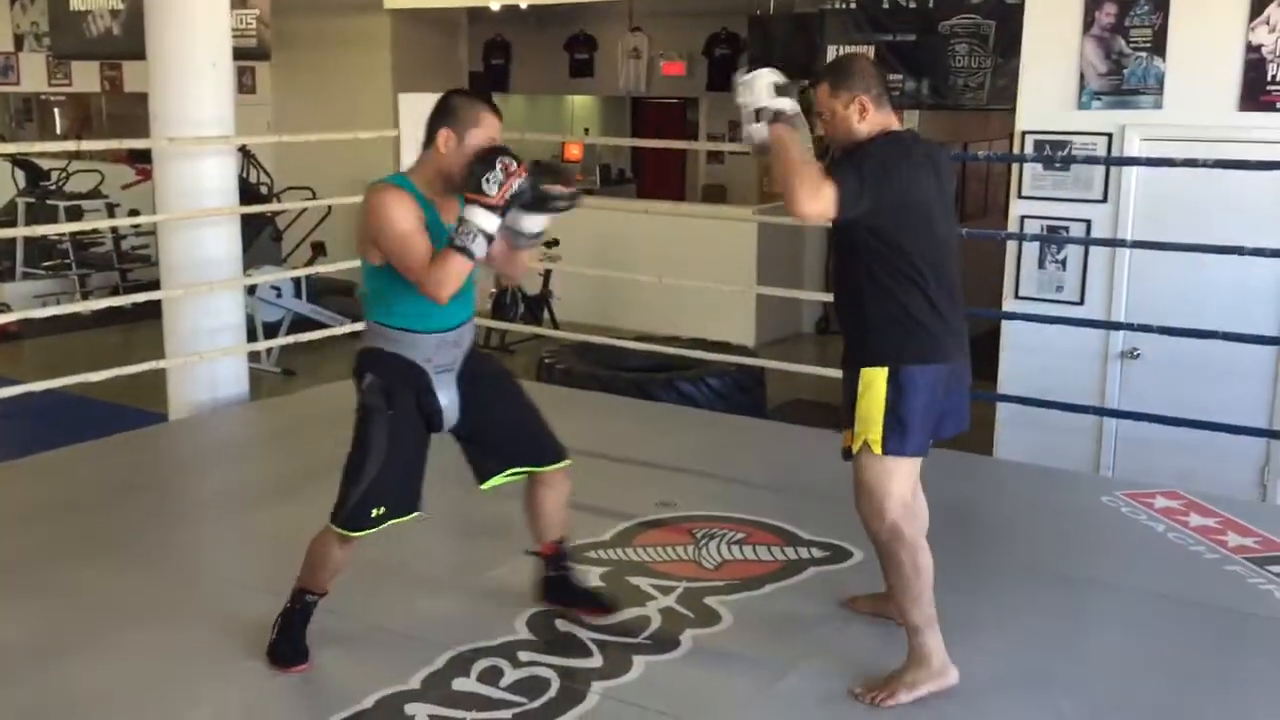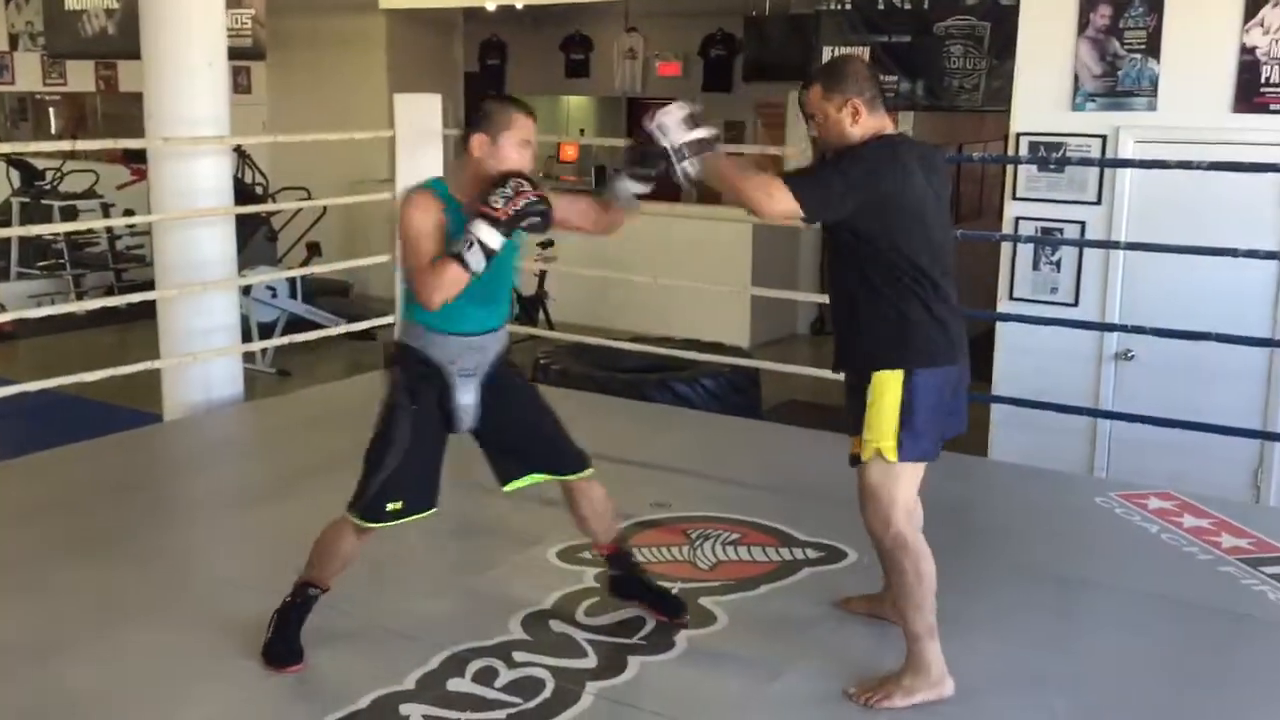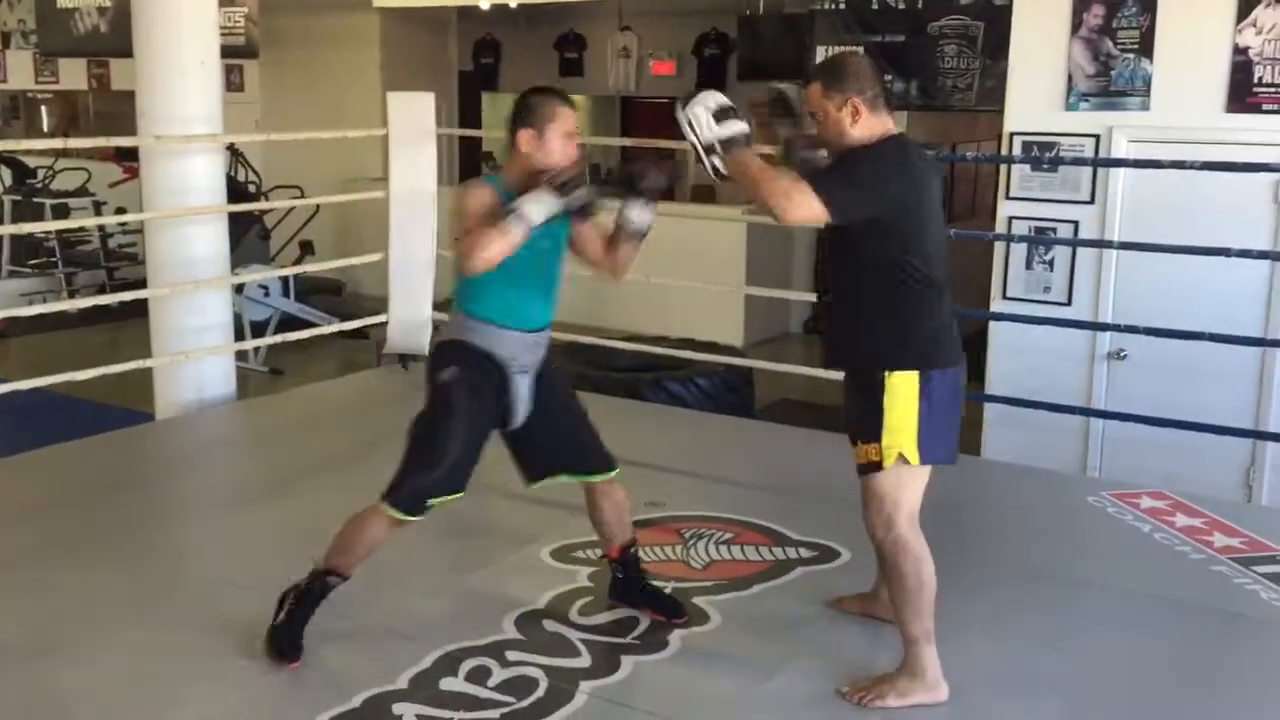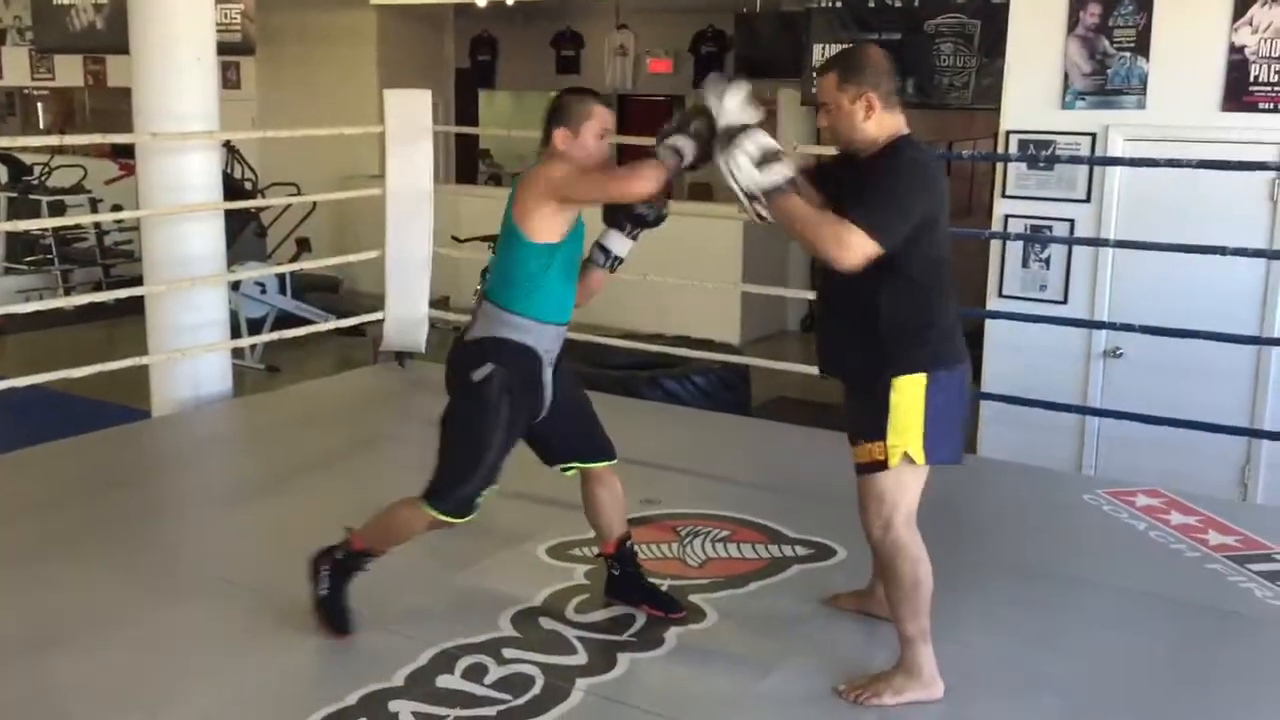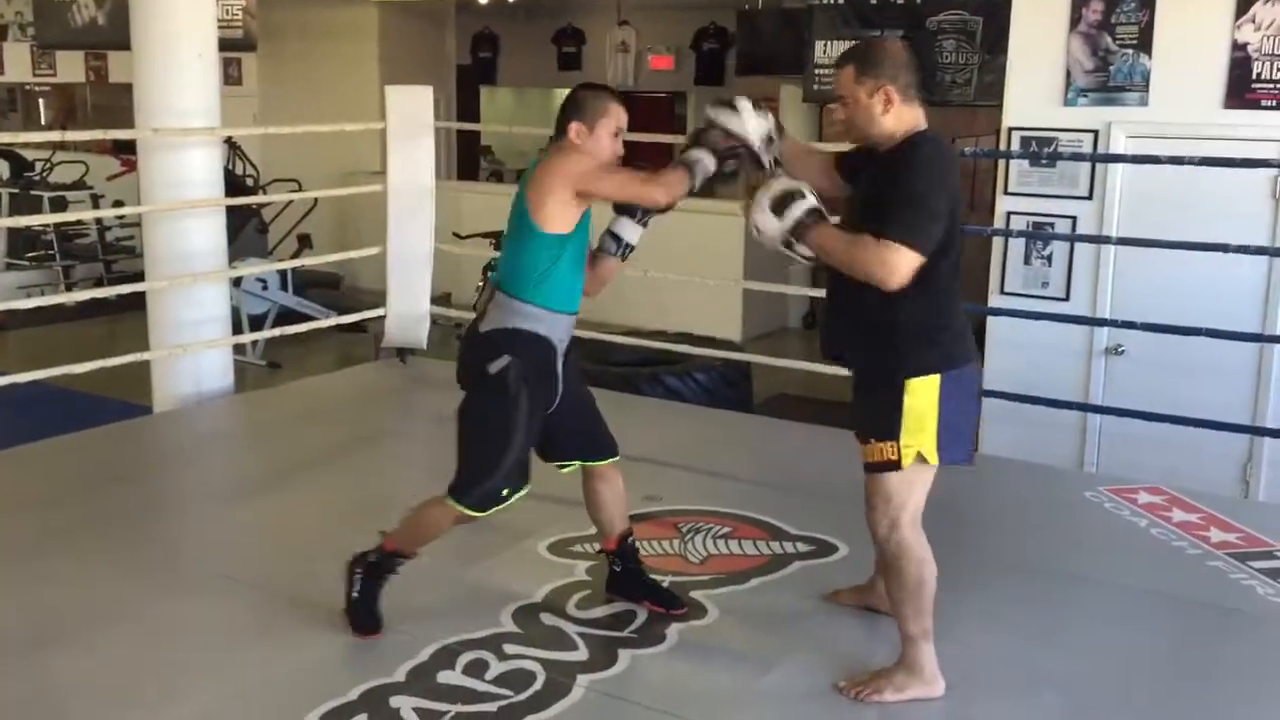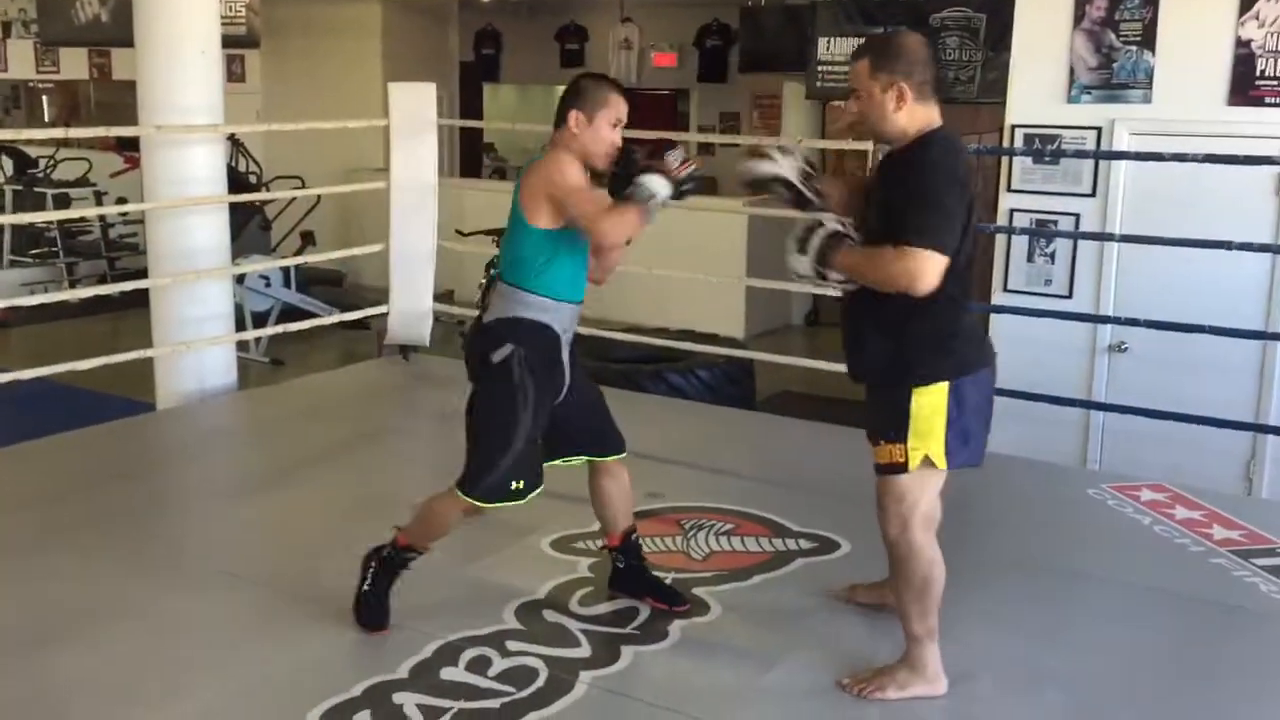
dt=0.1s
person 1, frame 1
left shoulder: (880, 158)
right shoulder: (923, 156)
left elbow: (807, 202)
left wrist: (780, 126)
left hip: (898, 359)
right hip: (931, 350)
left knee: (883, 508)
right knee: (900, 482)
left ankle: (929, 658)
right ankle: (901, 596)
person 1, frame 2
left shoulder: (872, 164)
right shoulder: (922, 160)
left elbow: (772, 202)
left wrist: (699, 150)
left hip: (900, 364)
right hip: (921, 355)
left knee: (888, 514)
right knee: (892, 491)
left ankle: (927, 668)
right ankle: (898, 595)
person 1, frame 3
left shoulder: (883, 166)
right shoulder: (899, 160)
left elbow: (792, 204)
right elbow: (823, 194)
left wrist: (725, 145)
right wrist: (793, 144)
left hip: (904, 366)
right hip: (912, 356)
left knee: (891, 517)
right knee: (892, 495)
left ankle: (923, 670)
right ankle: (891, 595)
person 1, frame 4
left shoulder: (905, 168)
right shoulder: (868, 161)
left elbow: (844, 249)
right elbow: (804, 185)
left wrist: (764, 184)
right wrist: (747, 134)
left hip: (909, 370)
right hip: (882, 361)
left knee: (886, 515)
right knee: (882, 500)
left ankle: (918, 669)
right ankle: (884, 593)
person 1, frame 5
left shoulder: (925, 165)
right shoulder: (886, 156)
left elbow: (891, 268)
right elbow: (825, 174)
left wrist: (805, 228)
left hip: (920, 369)
right hip: (891, 360)
left knee: (893, 514)
right knee: (892, 497)
left ankle: (919, 666)
right ankle: (886, 587)
person 1, frame 6
left shoulder: (935, 165)
right shoulder: (913, 155)
left elbow: (915, 273)
right elbow: (873, 218)
left wrist: (830, 252)
right wrist: (801, 183)
left hip: (928, 368)
right hip: (917, 360)
left knee: (901, 514)
right knee: (914, 495)
left ankle: (921, 665)
right ankle: (909, 592)
person 2, frame 1
left shoulder: (463, 196)
right shoulder: (389, 203)
left elbow: (510, 269)
right elbow: (437, 286)
left wrist: (532, 211)
right wrist: (485, 207)
left hip: (460, 361)
right hip: (397, 372)
left knee: (549, 464)
right knee: (357, 518)
left ankle: (556, 578)
right ankle: (295, 616)
person 2, frame 2
left shoulder: (523, 199)
right shoulder: (424, 205)
left elbow: (603, 220)
right elbow: (431, 293)
left wrist: (634, 175)
right wrist: (489, 224)
left hip: (490, 368)
right hip: (428, 374)
left knee: (577, 473)
right knee: (372, 512)
left ankle: (626, 576)
right ankle: (293, 615)
person 2, frame 3
left shoulder: (564, 204)
right shoulder: (481, 196)
left elbow: (613, 264)
right elbow: (471, 261)
left wrist: (638, 207)
right wrist: (537, 203)
left hip: (529, 366)
right hip: (471, 365)
left knee: (600, 473)
right knee: (407, 502)
left ankle: (628, 580)
right ankle: (302, 600)
person 2, frame 4
left shoulder: (562, 202)
right shoulder: (548, 179)
left elbow: (578, 294)
right elbow: (631, 184)
left wrist: (623, 233)
right wrist: (684, 140)
left hip: (538, 359)
right hip: (499, 363)
left knee: (596, 462)
right knee: (449, 503)
left ankle: (626, 577)
right ankle: (339, 563)
person 2, frame 5
left shoulder: (575, 193)
right shoulder: (568, 169)
left elbow: (586, 285)
right elbow: (658, 189)
left wrist: (628, 222)
right wrist: (705, 155)
left hip: (542, 349)
right hip: (514, 352)
left knee: (601, 460)
right knee: (474, 496)
left ankle: (625, 574)
right ankle: (374, 564)
person 2, frame 6
left shoulder: (573, 180)
right shoulder: (559, 169)
left elbow: (598, 270)
right elbow: (615, 230)
left wrist: (638, 192)
right wrist: (662, 181)
left hip: (551, 343)
right hip: (515, 344)
left knee: (608, 455)
right knee: (484, 489)
left ankle: (628, 568)
right ankle: (385, 563)
